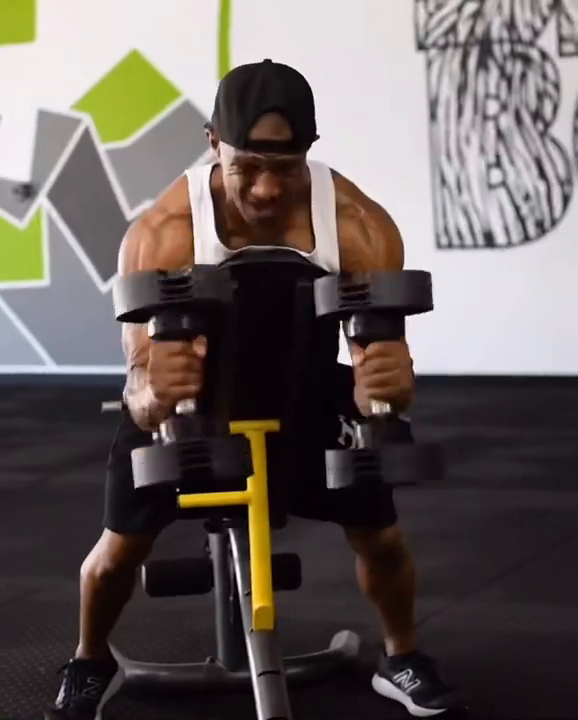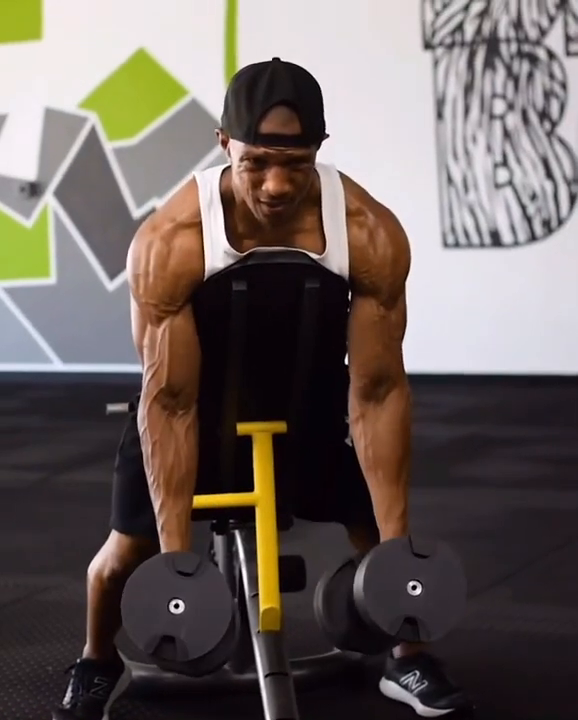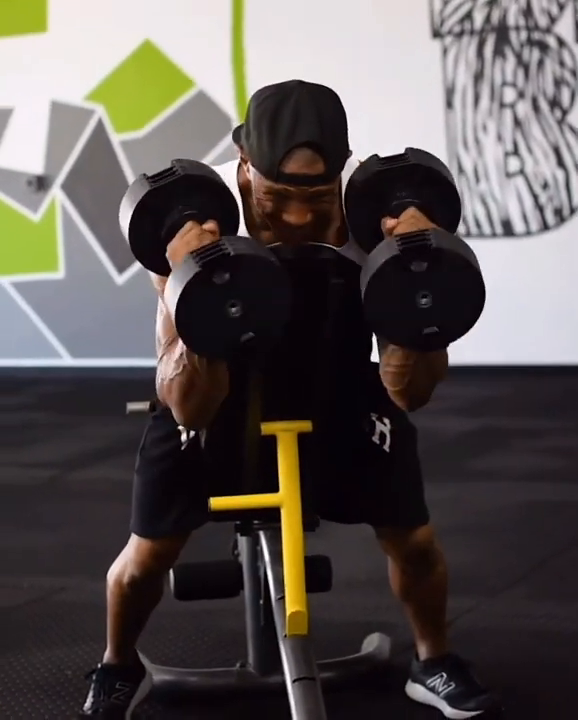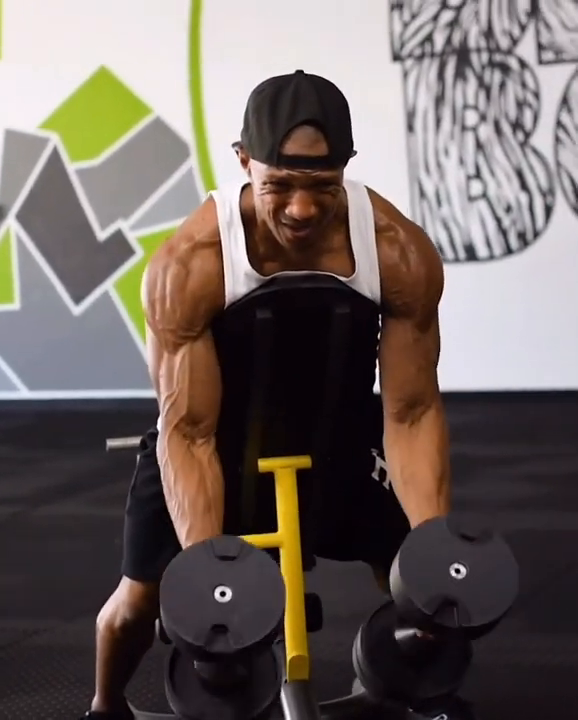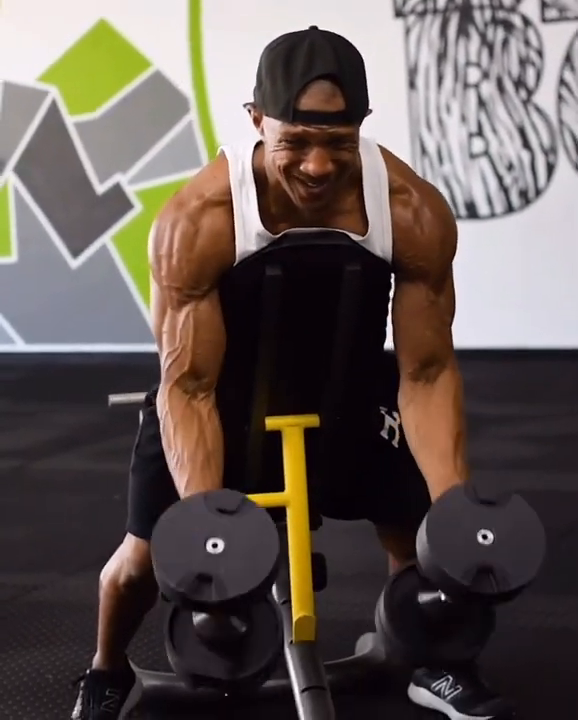
dt=1s
person 1, frame 1
left shoulder: (360, 223)
right shoulder: (161, 231)
left elbow: (385, 364)
right elbow: (143, 401)
left wrist: (392, 379)
right wrist: (157, 390)
right hip: (189, 383)
left knee: (379, 535)
right knee: (120, 548)
left ankle: (401, 661)
right ankle: (91, 666)
person 1, frame 2
left shoulder: (371, 235)
right shoulder: (167, 242)
left elbow: (376, 392)
right elbow: (170, 402)
left wrist: (396, 538)
right wrist: (176, 552)
right hip: (199, 390)
left knee: (380, 535)
right knee: (129, 550)
left ankle: (407, 662)
right ankle: (98, 666)
person 1, frame 3
left shoulder: (387, 212)
right shoulder: (193, 225)
left elbow: (411, 393)
right elbow: (189, 408)
left hip: (339, 379)
right hip: (223, 385)
left knee: (413, 539)
right knee: (148, 551)
left ankle: (433, 664)
right ankle: (119, 669)
person 1, frame 4
left shoulder: (400, 252)
right shoulder: (187, 264)
left elbow: (411, 411)
right elbow: (188, 431)
right hip: (219, 426)
right knee: (141, 595)
person 1, frame 5
left shoulder: (415, 213)
right shoulder: (196, 219)
left elbow: (426, 373)
right elbow: (189, 386)
right hip: (224, 381)
left knee: (417, 529)
right knee: (146, 550)
